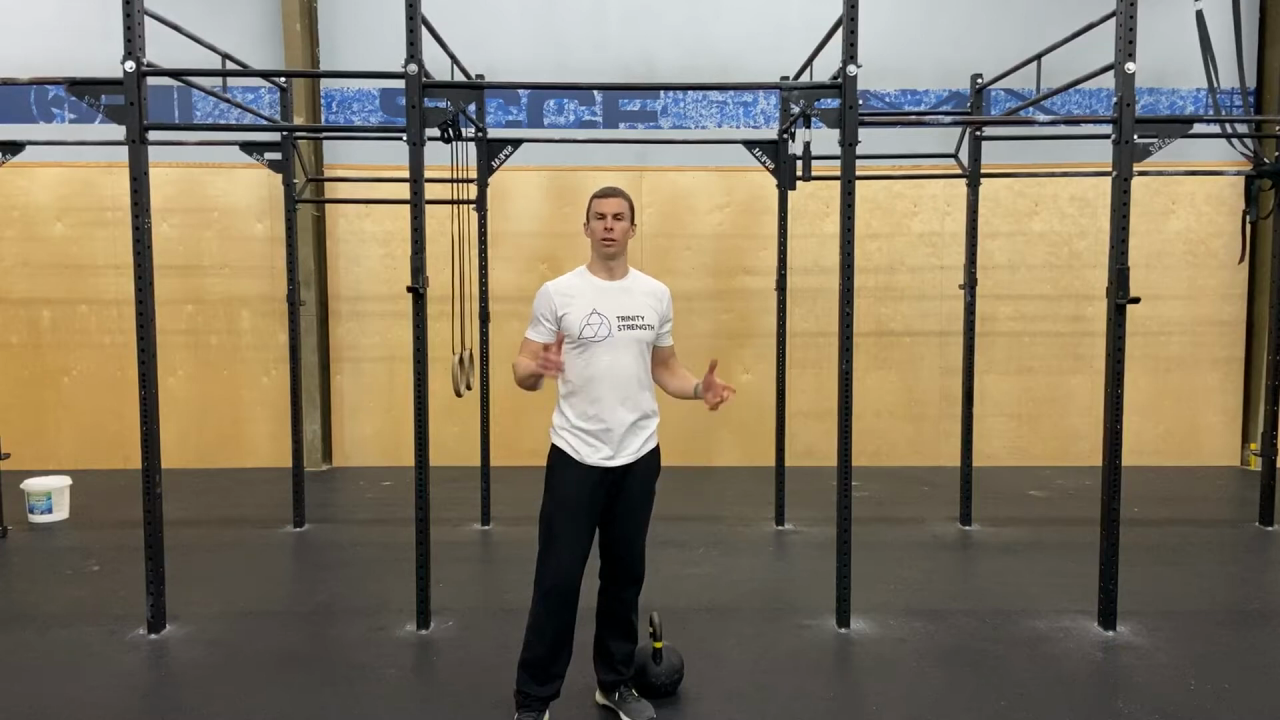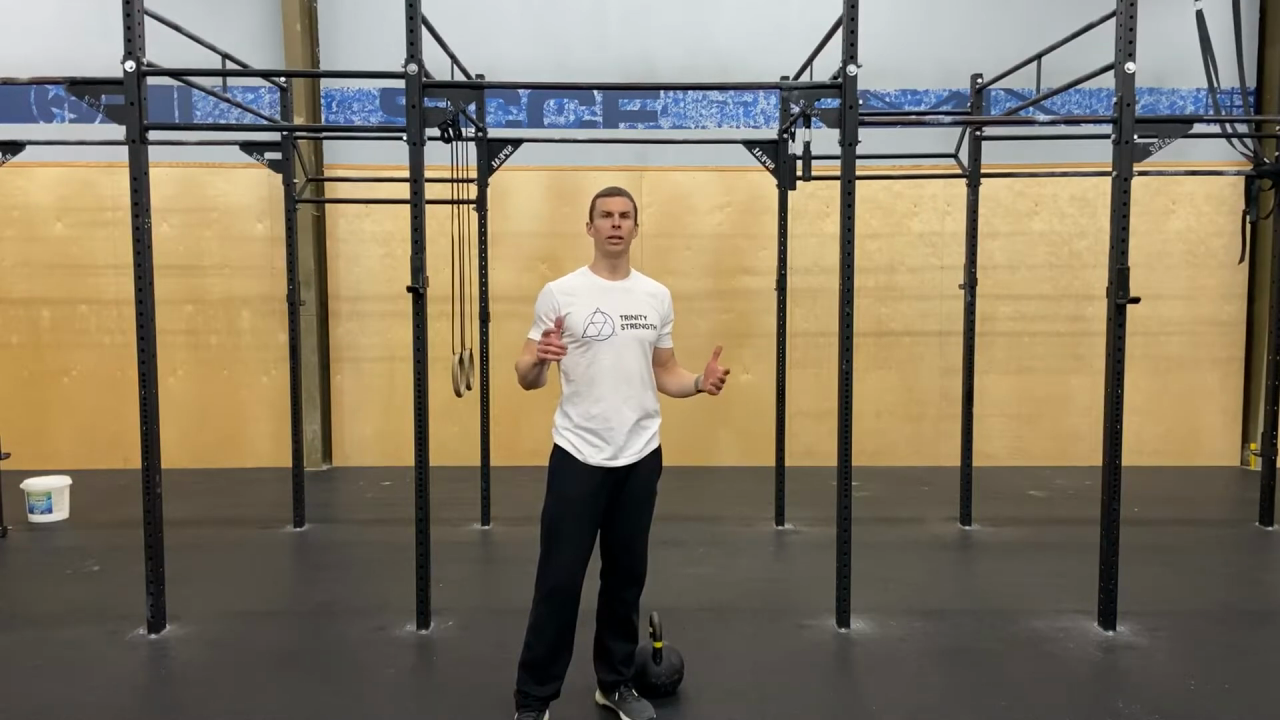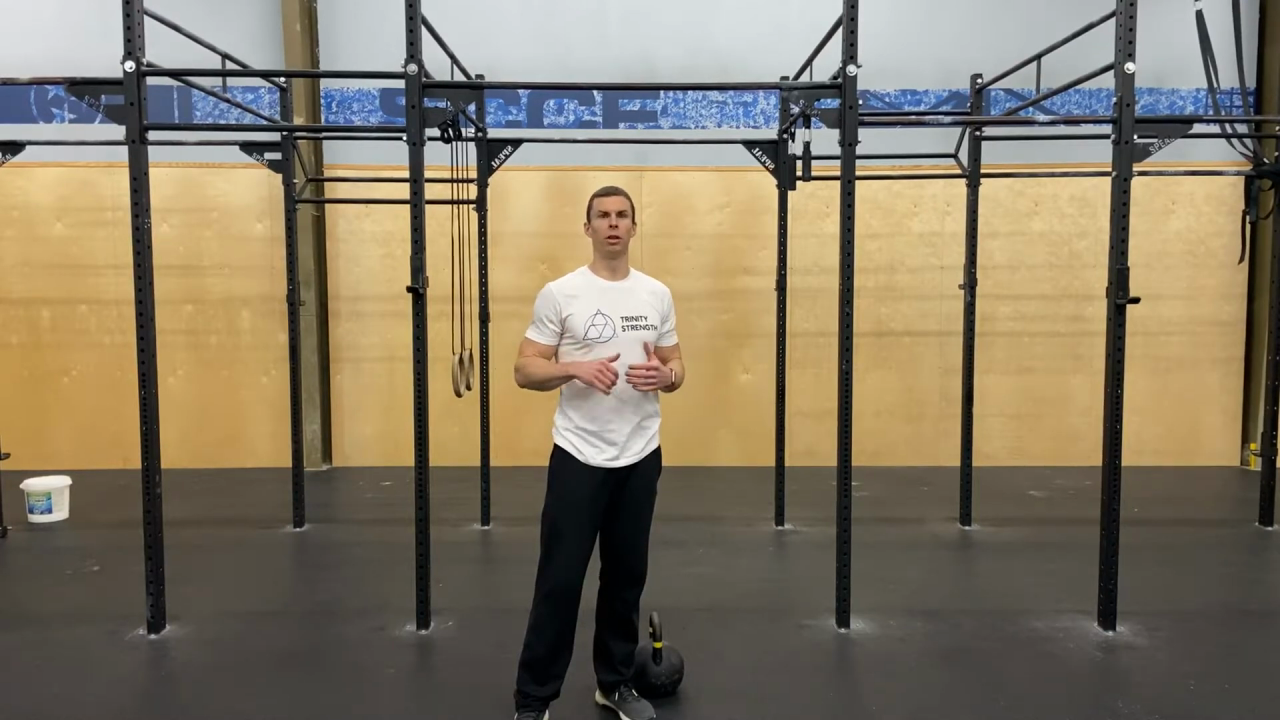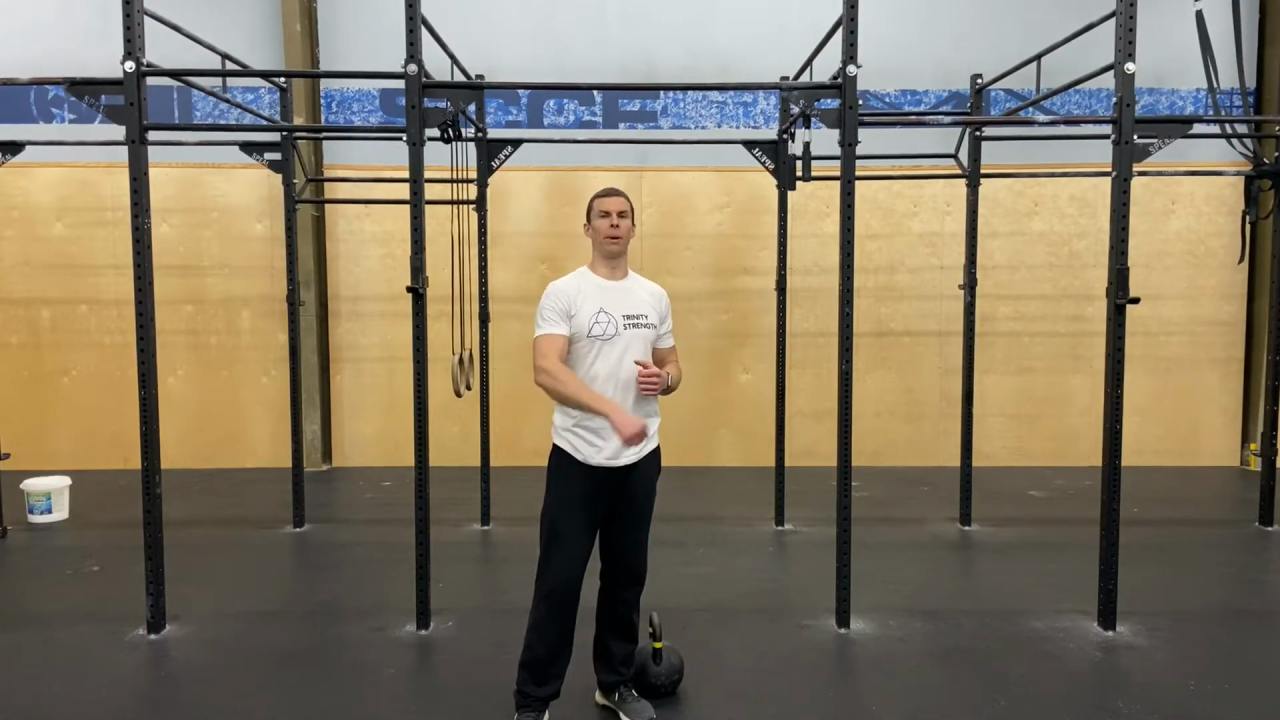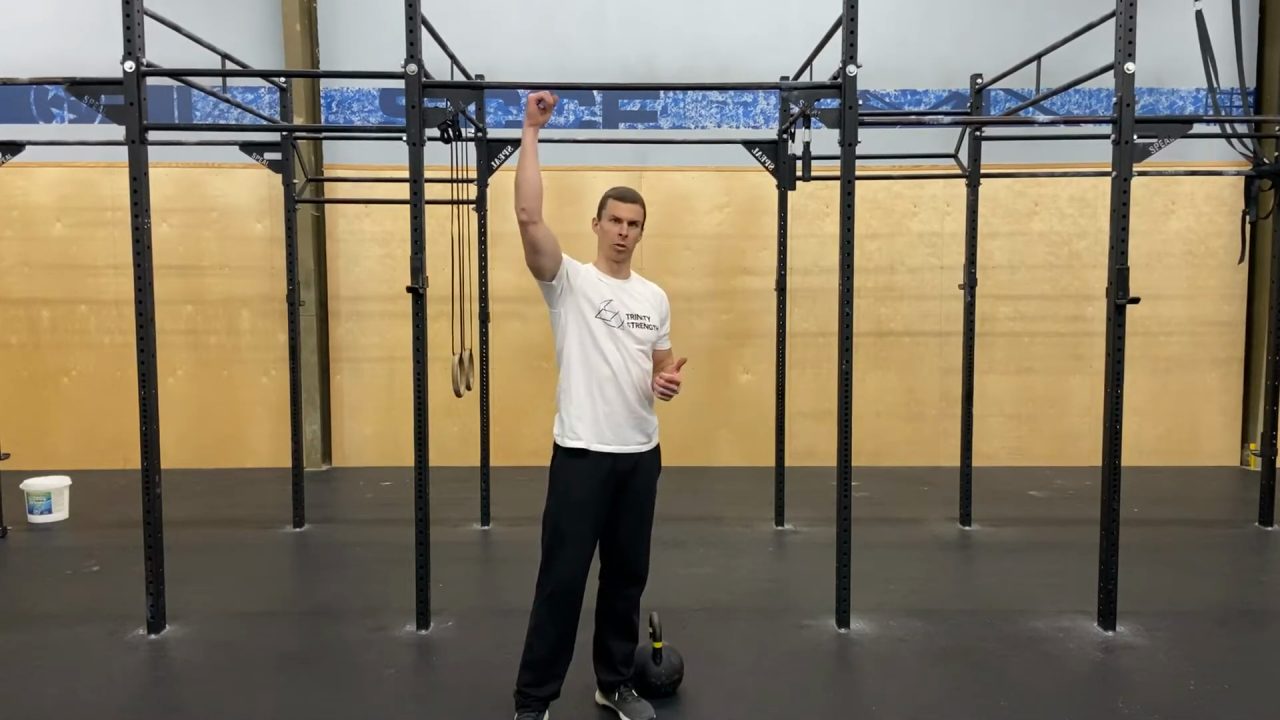
dt=1s
person 1, frame 1
left shoulder: (656, 294)
right shoulder: (558, 292)
left elbow: (664, 369)
right elbow: (521, 372)
left wrist: (700, 387)
right wrist: (539, 369)
left hip: (638, 456)
right hip: (576, 456)
left knee: (625, 575)
right knee: (558, 578)
person 1, frame 2
left shoulder: (657, 296)
right shoulder: (560, 292)
left elbow: (663, 372)
right elbow: (526, 378)
left wrist: (700, 382)
right wrist: (539, 358)
left hip: (640, 456)
right hip: (578, 456)
left knee: (626, 575)
right knee: (560, 579)
person 1, frame 3
left shoulder: (657, 295)
right shoulder: (559, 294)
left elbow: (676, 368)
right elbow: (524, 371)
left wrist: (663, 375)
right wrist: (579, 368)
left hip: (640, 457)
right hip: (579, 457)
left knee: (626, 576)
right knee: (560, 580)
person 1, frame 4
left shoulder: (654, 295)
right shoulder: (563, 292)
left elbow: (671, 368)
right elbow: (547, 372)
left wrist: (664, 379)
right wrist: (612, 410)
left hip: (639, 459)
right hip: (578, 460)
left knee: (626, 576)
right knee: (559, 581)
person 1, frame 5
left shoulder: (654, 298)
right shoulder: (568, 280)
right elbow: (527, 217)
left wrist: (669, 380)
right wrist: (531, 131)
left hip: (641, 454)
right hip: (581, 454)
left knee: (626, 575)
right knee: (562, 579)
